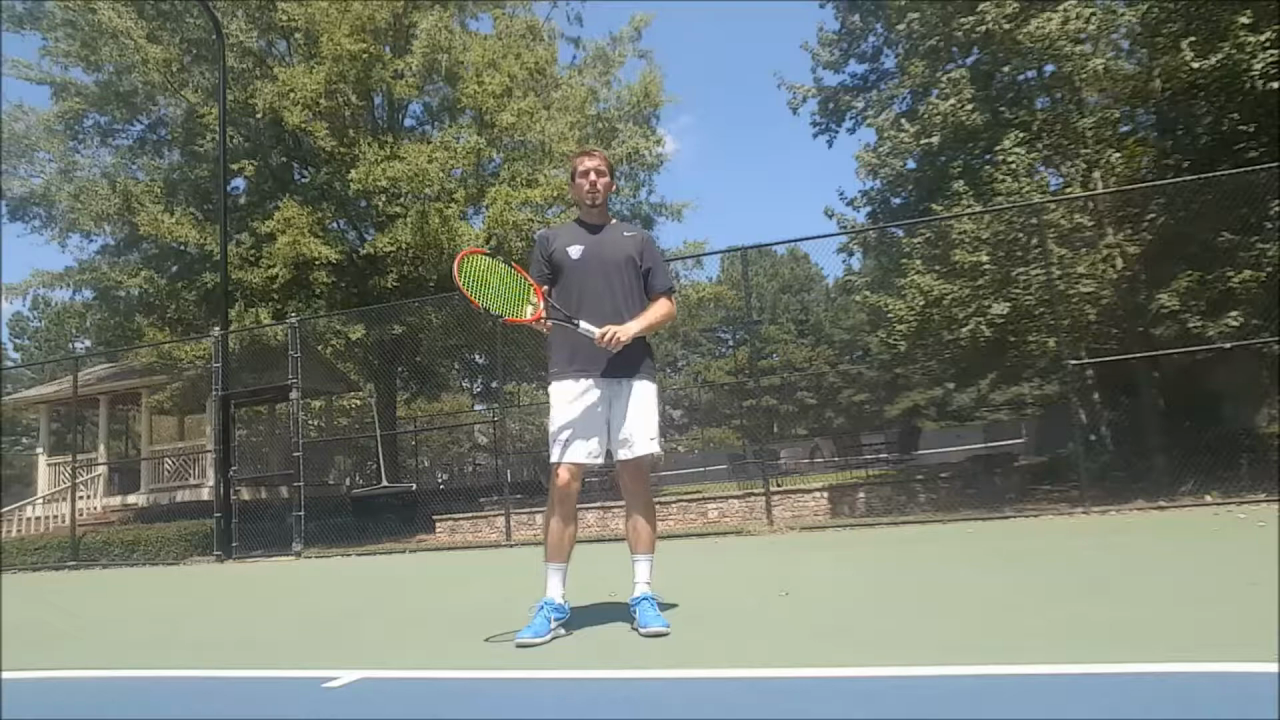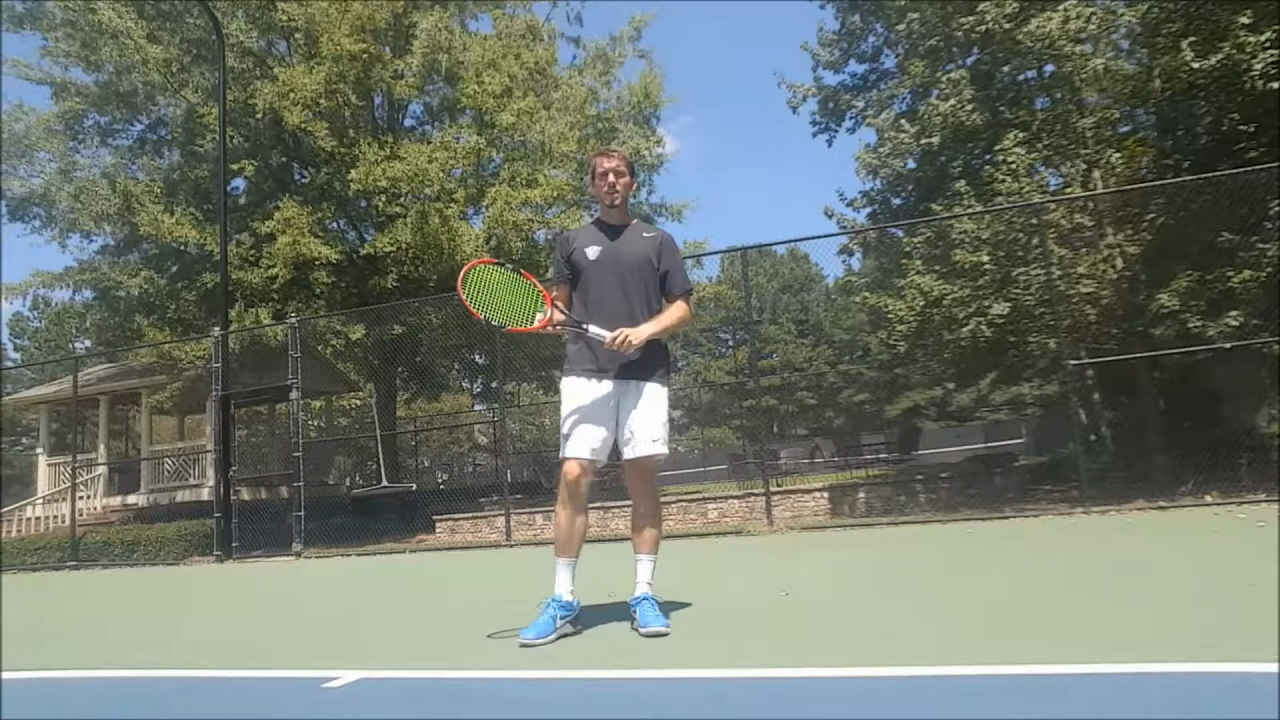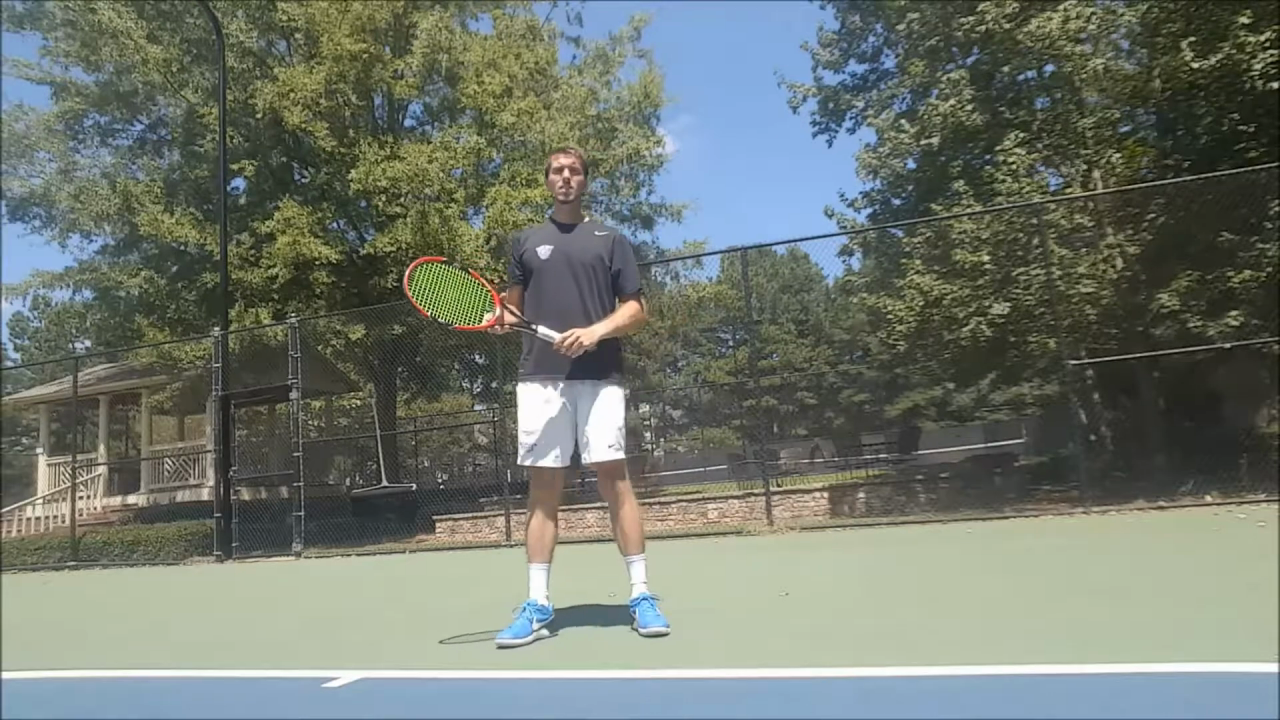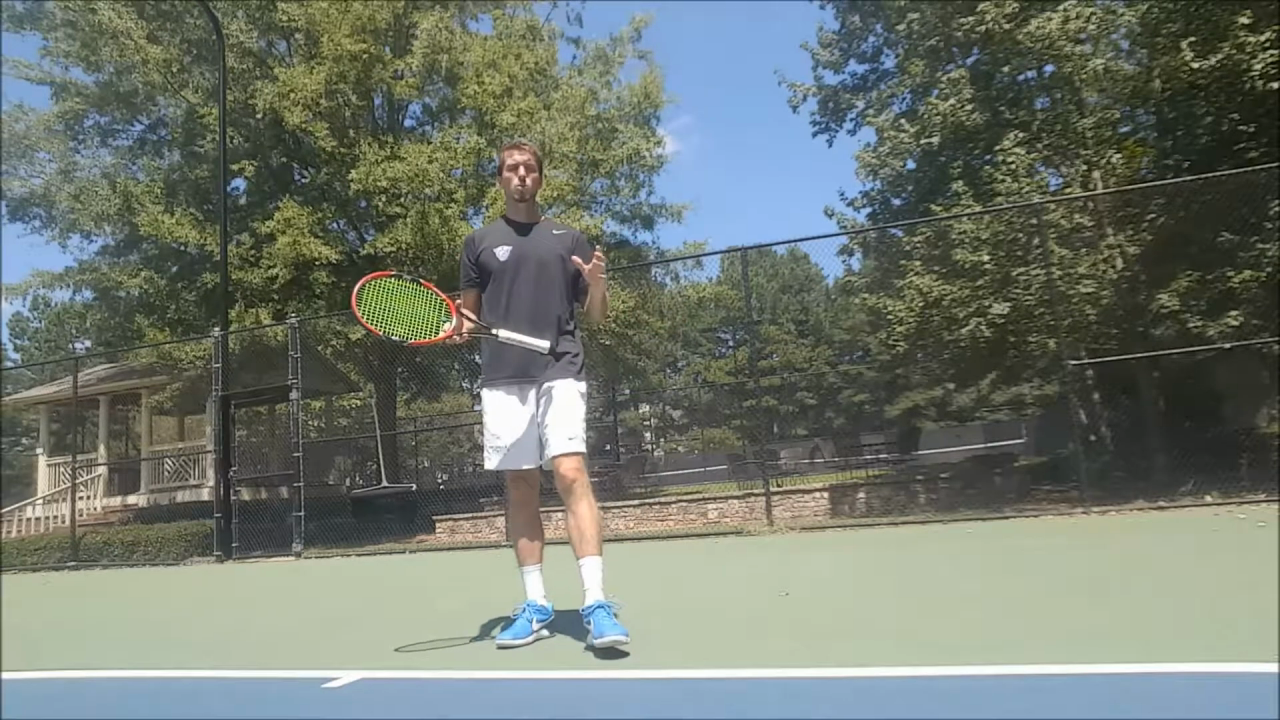
dt=0.7s
person 1, frame 1
left shoulder: (638, 240)
right shoulder: (551, 240)
left elbow: (666, 305)
left wrist: (631, 327)
left hip: (633, 374)
right hip: (573, 376)
left knee: (636, 479)
right knee: (563, 483)
left ankle: (643, 596)
right ankle: (554, 604)
person 1, frame 2
left shoulder: (658, 241)
right shoulder: (572, 242)
left elbow: (682, 308)
right elbow: (560, 303)
left wrist: (644, 331)
right wrist: (550, 317)
left hip: (644, 376)
right hip: (585, 375)
left knee: (642, 479)
right knee: (572, 478)
left ankle: (644, 595)
right ankle: (562, 600)
person 1, frame 3
left shoulder: (611, 240)
right shoulder: (525, 241)
left elbow: (635, 309)
right elbow: (513, 304)
left wrist: (593, 332)
right wrist: (500, 319)
left hip: (599, 377)
right hip: (540, 378)
left knee: (614, 480)
right knee: (542, 487)
left ankle: (640, 595)
right ankle: (537, 605)
person 1, frame 4
left shoulder: (569, 239)
right shoulder: (479, 242)
left elbow: (595, 315)
right elbow: (469, 310)
left wrist: (598, 287)
right wrist: (461, 326)
left hip: (561, 374)
right hip: (503, 381)
left knee: (572, 476)
right knee: (521, 487)
left ankle: (595, 605)
right ankle: (535, 606)
